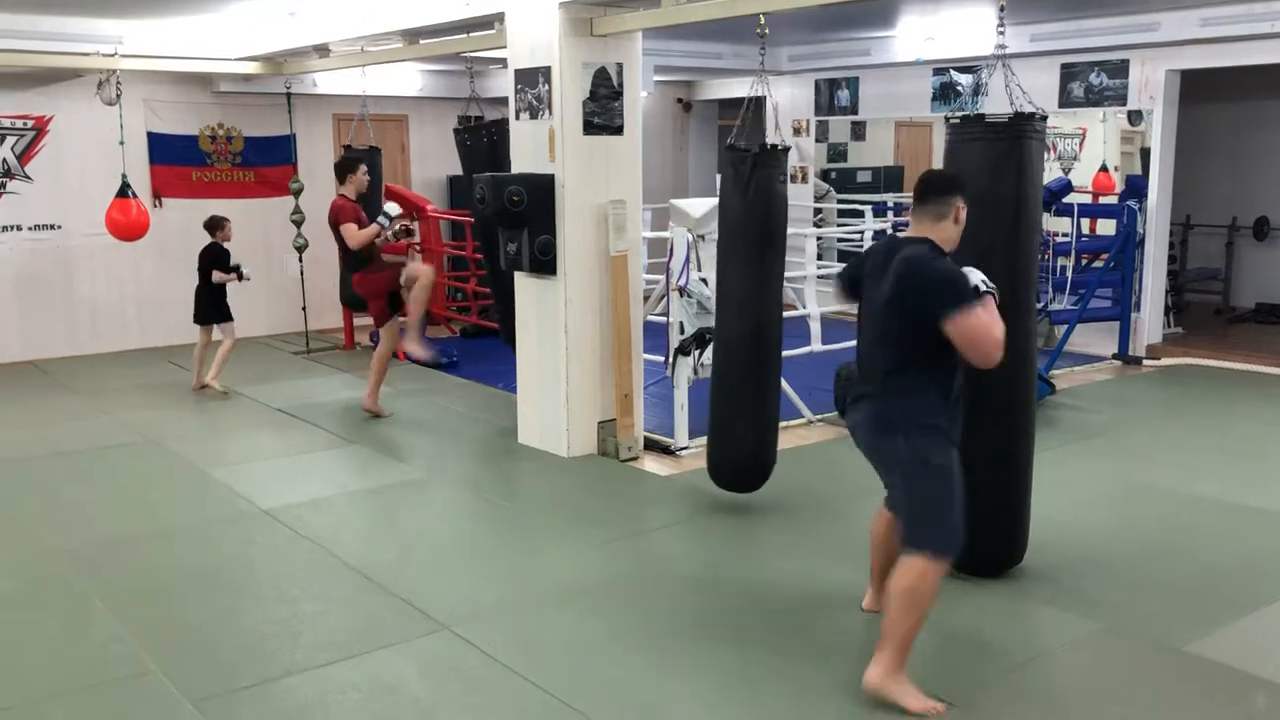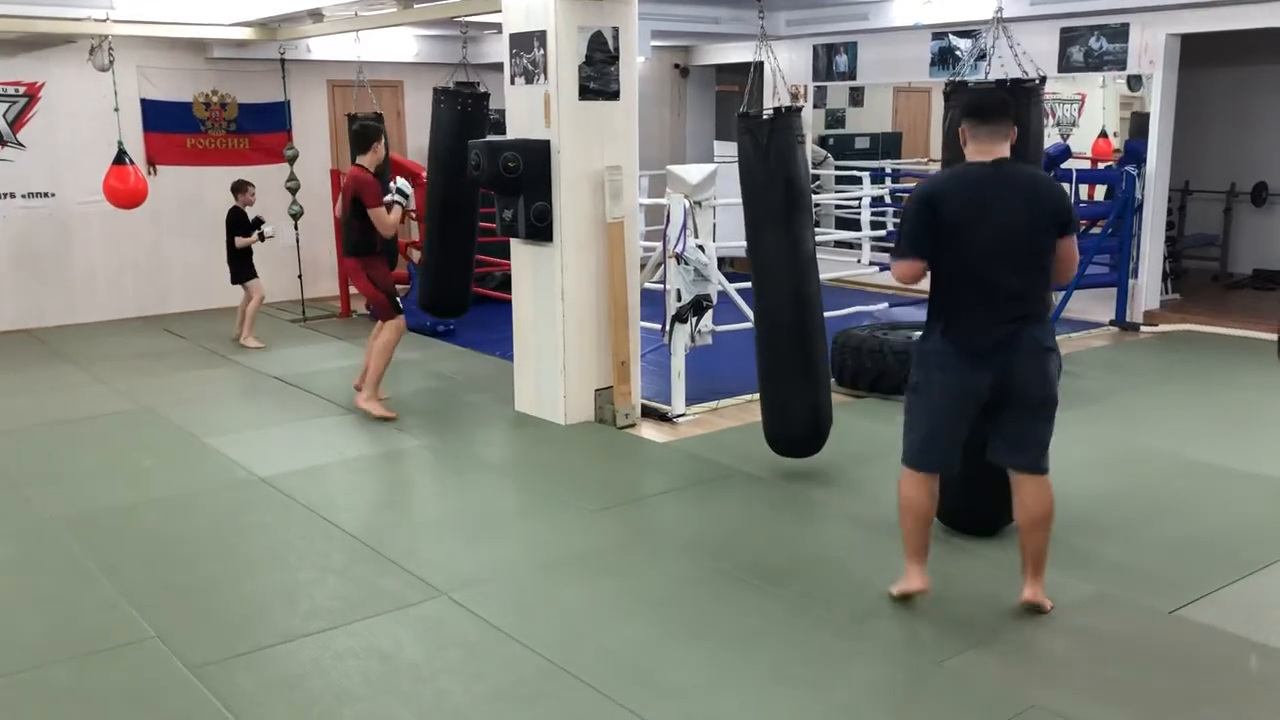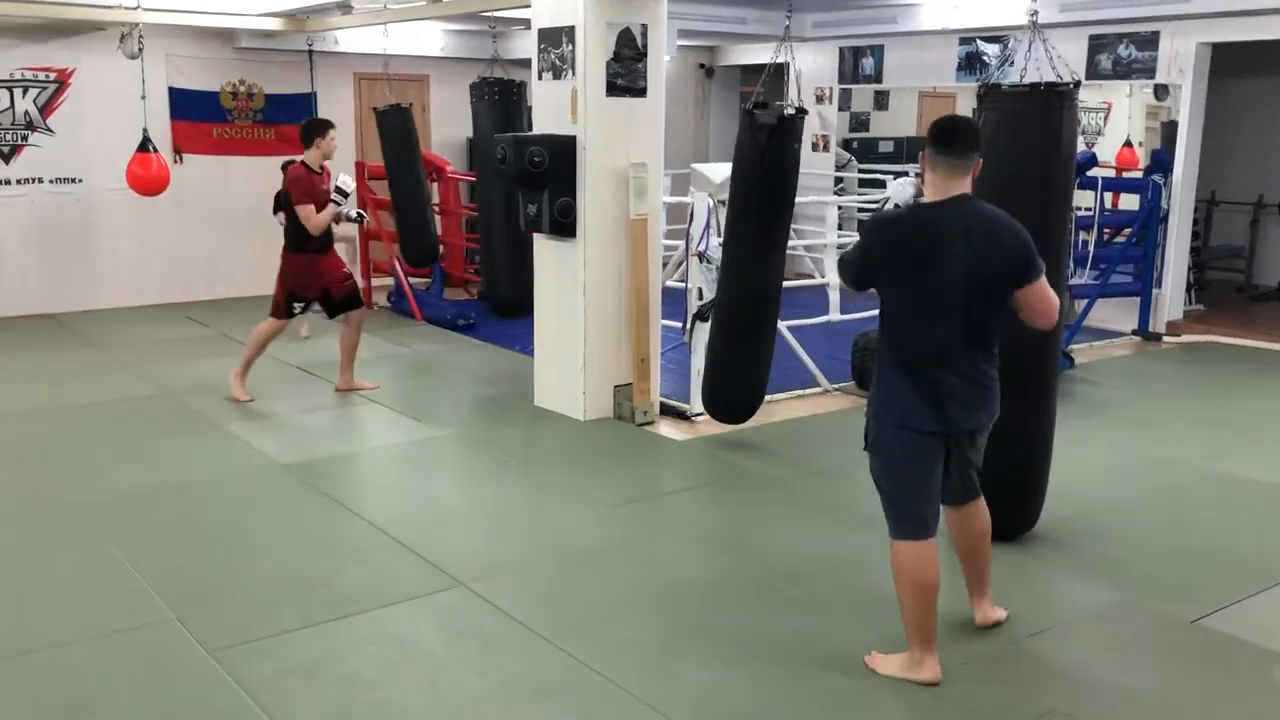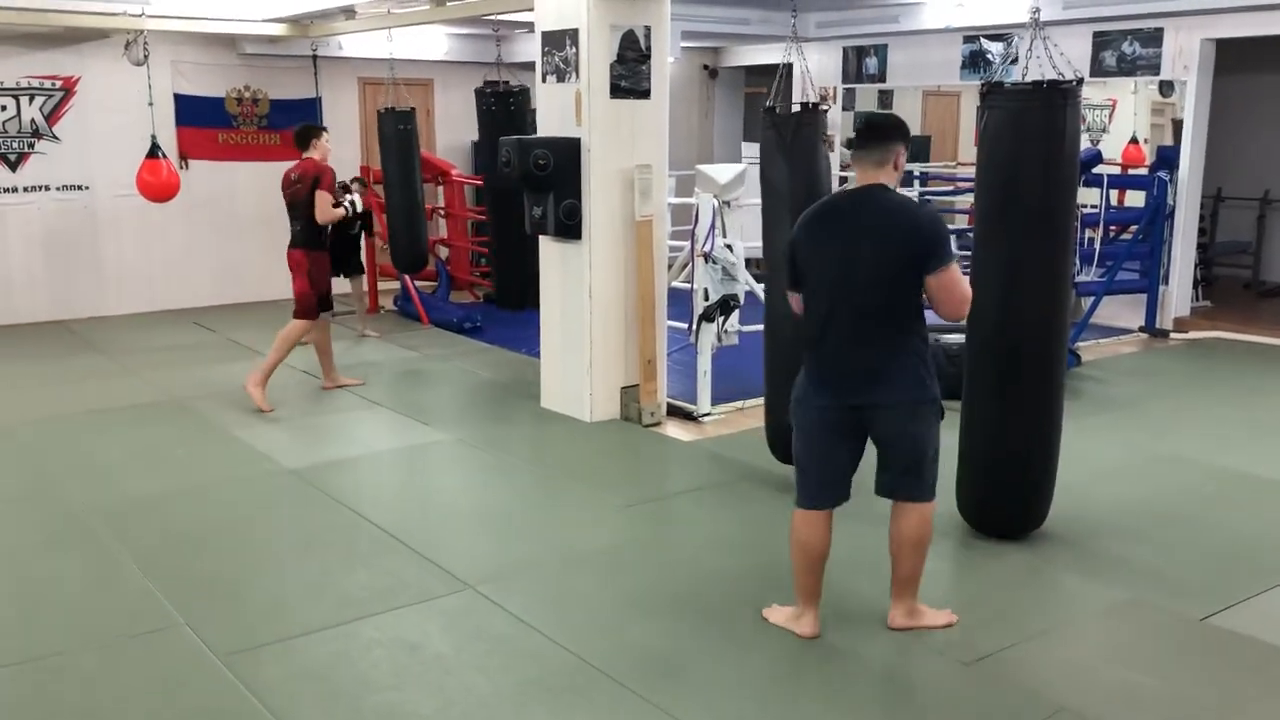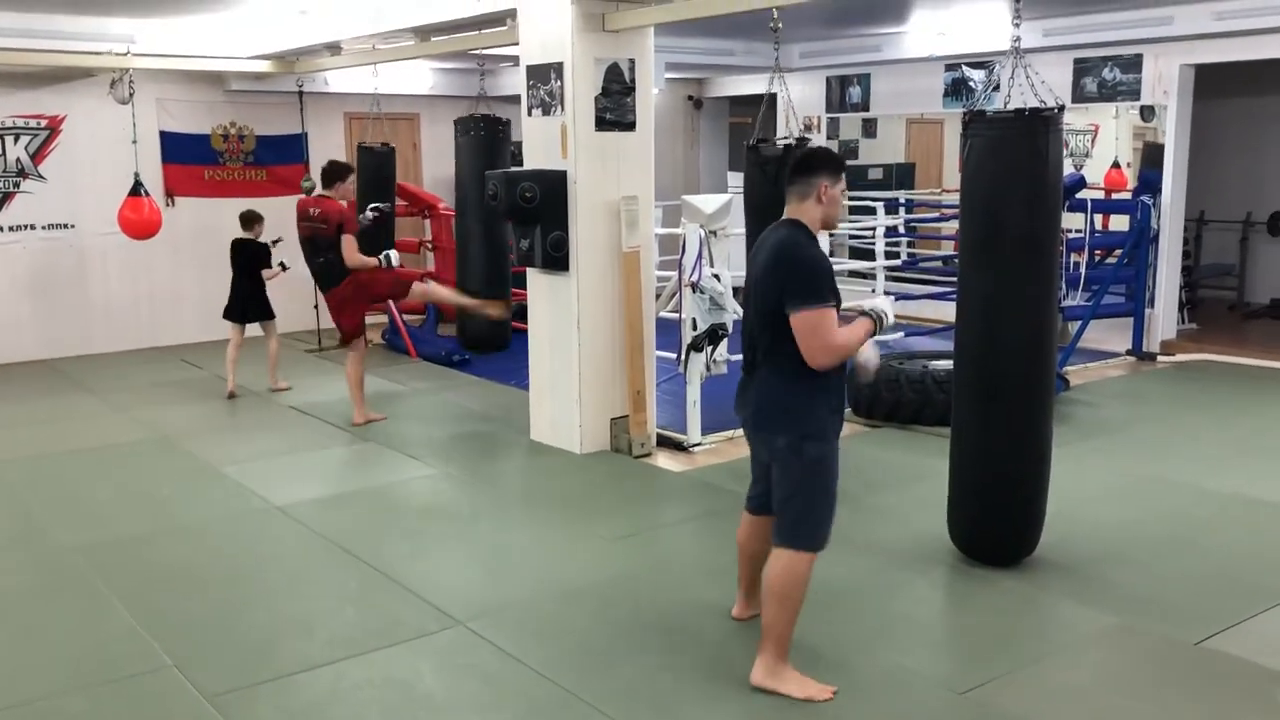
dt=1s
person 1, frame 1
left shoulder: (878, 254)
right shoulder: (946, 280)
left elbow: (848, 290)
right elbow: (989, 348)
right wrist: (984, 298)
left hip: (871, 413)
right hip: (910, 422)
left knee: (906, 500)
right knee: (933, 546)
left ankle: (877, 593)
right ankle: (887, 671)
person 1, frame 2
left shoulder: (935, 192)
right shoulder: (1048, 192)
left elbow: (905, 273)
right elbow: (1066, 270)
left hip: (953, 352)
right hip: (1029, 350)
left knee: (921, 462)
right knee: (1029, 468)
left ankle: (914, 570)
right ankle: (1034, 584)
person 1, frame 3
left shoulder: (889, 229)
right shoulder: (1008, 232)
left elbow: (852, 278)
right elbow: (1045, 316)
left hip: (907, 401)
right hip: (975, 394)
left knee: (911, 526)
right knee: (963, 495)
left ankle: (922, 655)
right ankle: (983, 603)
person 1, frame 4
left shoulder: (811, 221)
right shoulder: (921, 222)
left elbow: (799, 303)
right elbow: (955, 310)
right wrist: (945, 259)
left hip: (825, 383)
right hip: (902, 384)
left knee: (814, 501)
right knee: (914, 495)
left ankle: (804, 612)
right ankle: (904, 606)
person 1, frame 5
left shoulder: (776, 240)
right shoulder: (802, 256)
right elbow: (822, 352)
left wrist: (851, 336)
right wrist: (870, 319)
left hip: (769, 404)
right hip: (797, 416)
left knee: (764, 507)
right knee: (799, 538)
left ankle: (749, 599)
right ankle: (771, 664)
person 2, frame 1
left shoulder: (351, 205)
right shoulder: (341, 206)
right elbow: (354, 242)
left wrist: (392, 234)
right wrist: (383, 219)
left hip: (373, 274)
right hip: (367, 275)
left knee: (389, 336)
right knee: (424, 272)
left ankle: (372, 399)
right ankle: (413, 338)
person 2, frame 2
left shoulder: (352, 176)
right shoulder: (366, 181)
left elbow: (341, 214)
right elbow: (387, 230)
left wrist: (383, 202)
right wrist: (399, 199)
left hip: (357, 255)
right hip: (365, 260)
left knee: (386, 319)
right knee: (395, 322)
left ankle: (365, 380)
right ankle: (367, 396)
person 2, frame 3
left shoulder: (324, 173)
right shoulder: (297, 176)
right elbow: (313, 225)
left wrist: (346, 214)
right wrist: (338, 198)
left hip: (325, 255)
right hip: (298, 259)
left knee: (355, 313)
right knee: (277, 321)
left ankle: (346, 378)
right ankle: (238, 376)
person 2, frame 4
left shoulder: (289, 175)
right shoulder: (323, 171)
right elbow: (323, 216)
left wrist: (336, 204)
right wrist: (348, 208)
left hip: (301, 249)
right hip: (311, 253)
left knee: (321, 314)
right knee: (305, 319)
left ankle: (330, 376)
right ankle: (258, 379)
person 2, frame 5
left shoulder: (302, 206)
right shoulder: (342, 212)
right elbow: (352, 260)
left wrist: (363, 218)
right wrist: (382, 262)
left hip: (332, 291)
right hip: (353, 279)
left knee: (354, 347)
right knee: (423, 288)
left ankle: (360, 411)
right ankle: (484, 306)
